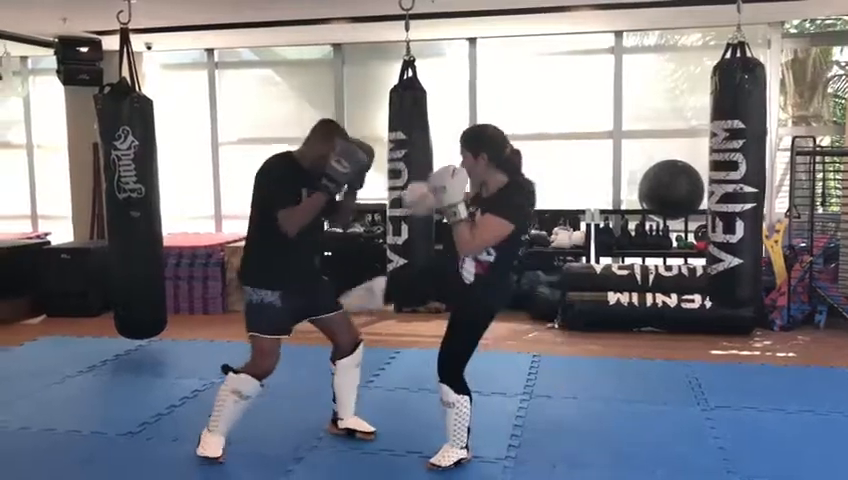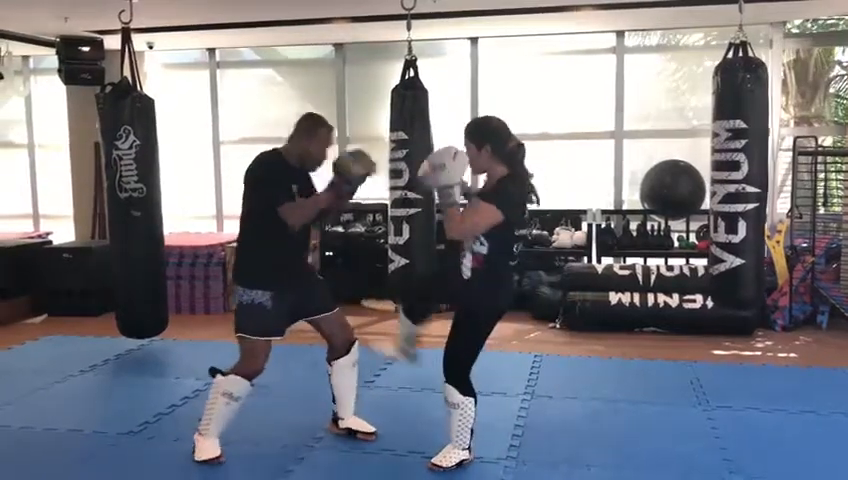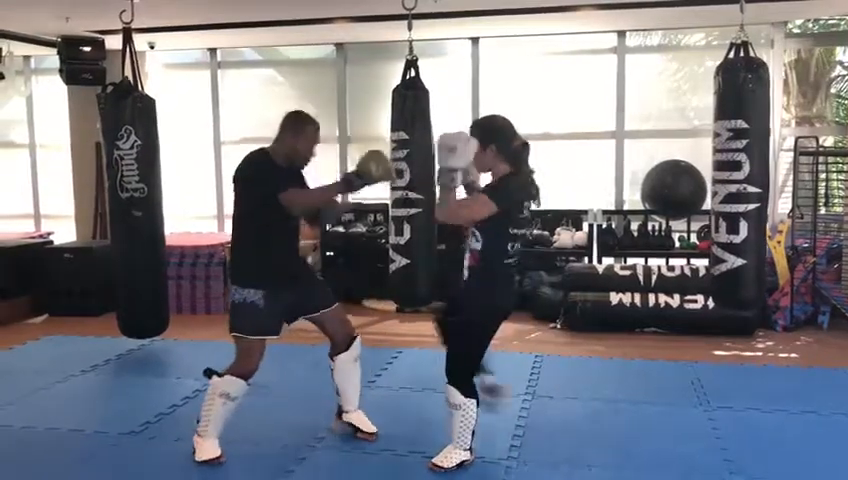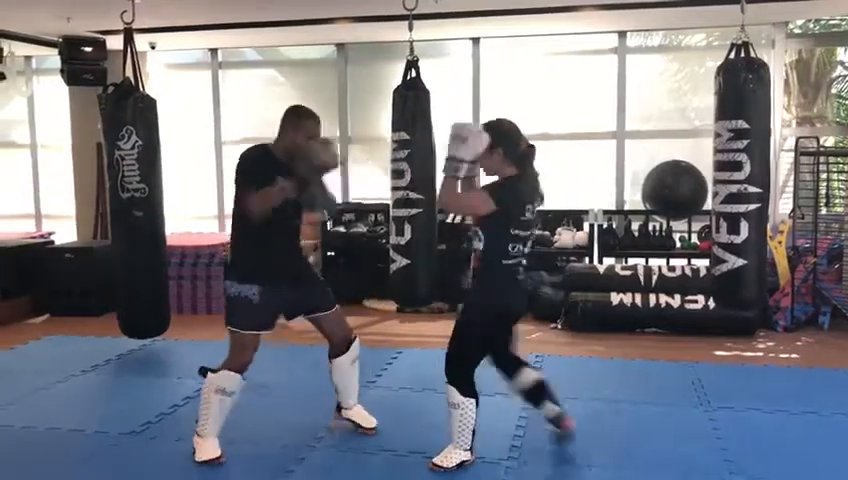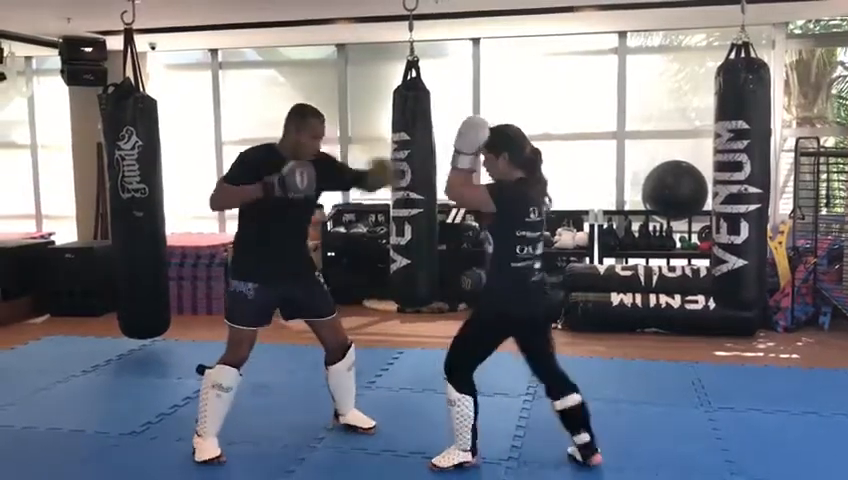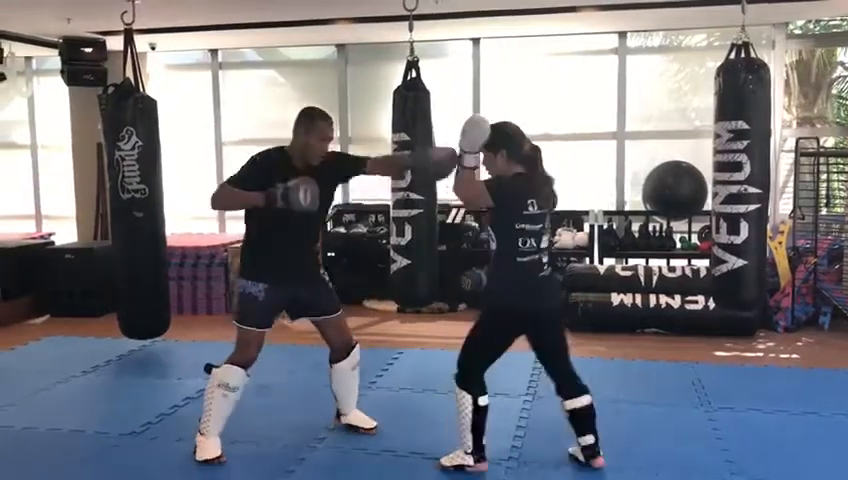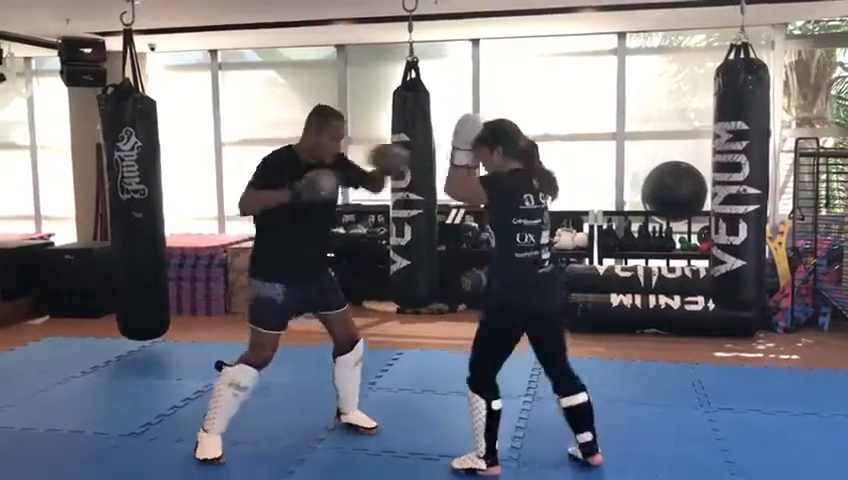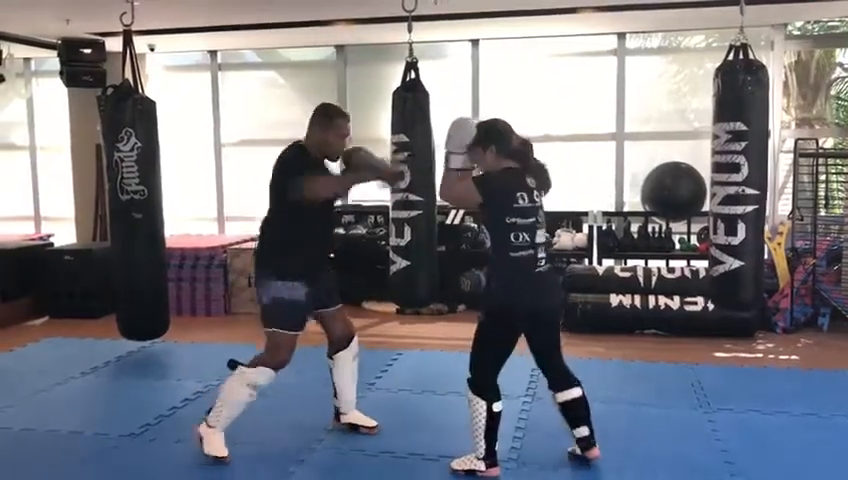
dt=0.1s
person 1, frame 1
left shoulder: (317, 174)
right shoulder: (277, 170)
left elbow: (339, 218)
right elbow: (290, 225)
left wrist: (352, 185)
right wrist: (328, 186)
left hip: (305, 275)
right hip: (268, 280)
left knee: (349, 340)
right knee: (263, 363)
left ankle: (343, 418)
right ankle: (213, 432)
person 1, frame 2
left shoulder: (299, 172)
right shoulder: (266, 168)
left elbow: (312, 214)
right elbow: (294, 218)
left wrist: (343, 189)
right wrist: (338, 186)
left hip: (297, 272)
right hip: (260, 281)
left knee: (344, 339)
right knee: (251, 364)
left ankle: (344, 419)
right ankle: (206, 436)
person 1, frame 3
left shoulder: (291, 169)
right shoulder: (256, 167)
left elbow: (310, 209)
right elbow: (298, 204)
right wrist: (352, 181)
left hip: (293, 271)
right hip: (256, 280)
left knee: (344, 334)
right knee: (247, 364)
left ankle: (350, 411)
right ankle: (206, 437)
person 1, frame 4
left shoulder: (305, 163)
right shoulder: (255, 160)
left elbow: (307, 212)
right elbow: (256, 208)
left wrist: (311, 211)
right wrist: (290, 181)
left hip: (295, 269)
right hip: (251, 276)
left knee: (342, 336)
right knee: (239, 359)
left ankle: (349, 408)
right ankle: (205, 437)
person 1, frame 5
left shoulder: (320, 164)
right shoulder: (256, 159)
left elbow: (367, 182)
right elbow: (218, 201)
left wrist: (380, 172)
right wrist: (269, 187)
left hip: (298, 269)
right hip: (253, 274)
left knee: (337, 342)
right knee: (236, 355)
left ankle: (346, 411)
right ankle: (205, 436)
person 1, frame 6
left shoulder: (332, 164)
right shoulder: (266, 163)
left elbow: (384, 165)
right elbow: (219, 199)
left wrist: (420, 158)
right wrist: (272, 196)
left hip: (307, 272)
right hip: (262, 274)
left knee: (343, 341)
right knee: (245, 355)
left ankle: (347, 412)
right ankle: (208, 435)
person 1, frame 7
left shoulder: (334, 163)
right shoulder: (277, 162)
left elbow: (373, 183)
right elbow: (246, 205)
left wrist: (385, 169)
right wrist: (297, 192)
left hip: (312, 269)
right hip: (274, 276)
left knee: (349, 338)
right knee: (259, 356)
left ankle: (348, 411)
right ankle: (210, 434)
person 1, frame 8
left shoulder: (309, 158)
right shoulder: (298, 158)
left elbow: (321, 197)
right elbow: (313, 191)
left wrist: (356, 169)
right wrist: (363, 171)
left hip: (310, 266)
right hip: (284, 271)
left knee: (343, 334)
right knee: (277, 356)
left ankle: (346, 411)
right ankle: (212, 427)
person 2, frame 1
left shoulder: (514, 202)
right shoulder: (487, 188)
left elbow: (468, 245)
left wrist: (454, 204)
right wrist: (437, 199)
left hip: (482, 294)
right hip: (462, 278)
left knee: (450, 366)
left ankle: (458, 446)
person 2, frame 2
left shoulder: (506, 192)
right shoulder: (503, 183)
left elbow: (456, 230)
right elbow: (472, 215)
left wrist: (447, 189)
right wrist: (451, 187)
left hip: (487, 293)
right hip: (479, 284)
left knee: (455, 367)
left ankle: (460, 448)
person 2, frame 3
left shoulder: (506, 190)
right shoulder: (509, 182)
left elbow: (447, 215)
right elbow: (475, 209)
left wrist: (450, 174)
right wrist: (463, 177)
left hip: (488, 294)
right hip: (483, 285)
left knee: (458, 368)
right knee: (447, 322)
left ankle: (461, 449)
person 2, frame 4
left shoulder: (505, 191)
right shoulder: (523, 185)
left elbow: (448, 203)
right elbow: (484, 210)
left wrist: (457, 160)
right wrist: (468, 165)
left hip: (490, 297)
right hip: (509, 294)
left knee: (457, 369)
right knee: (503, 356)
left ankle: (462, 450)
right ankle: (555, 412)
person 2, frame 5
left shoulder: (510, 193)
right shoulder: (531, 189)
left elbow: (454, 192)
left wrist: (464, 152)
left hip: (503, 301)
right hip: (531, 299)
left knee: (457, 368)
right knee: (548, 369)
left ankle: (463, 450)
right ankle: (587, 448)
person 2, frame 6
left shoulder: (505, 189)
right shoulder: (540, 186)
left elbow: (461, 189)
left wrist: (468, 152)
left hip: (509, 300)
right hip: (546, 296)
left knee: (468, 371)
right knee: (562, 370)
left ankle: (474, 455)
right ankle: (591, 449)
person 2, frame 7
left shoulder: (502, 185)
right shoulder: (538, 180)
left elbow: (453, 189)
left wrist: (462, 149)
left hip: (510, 297)
right hip: (547, 293)
left knee: (481, 375)
right knee: (559, 368)
left ankle: (486, 459)
right ankle: (589, 448)
person 2, frame 8
left shoulder: (494, 183)
right shoulder: (533, 177)
left elbow: (448, 194)
left wrist: (456, 154)
left hip: (509, 297)
right hip: (545, 291)
left knee: (482, 375)
right knee: (554, 366)
left ankle: (485, 460)
right ankle: (587, 443)
